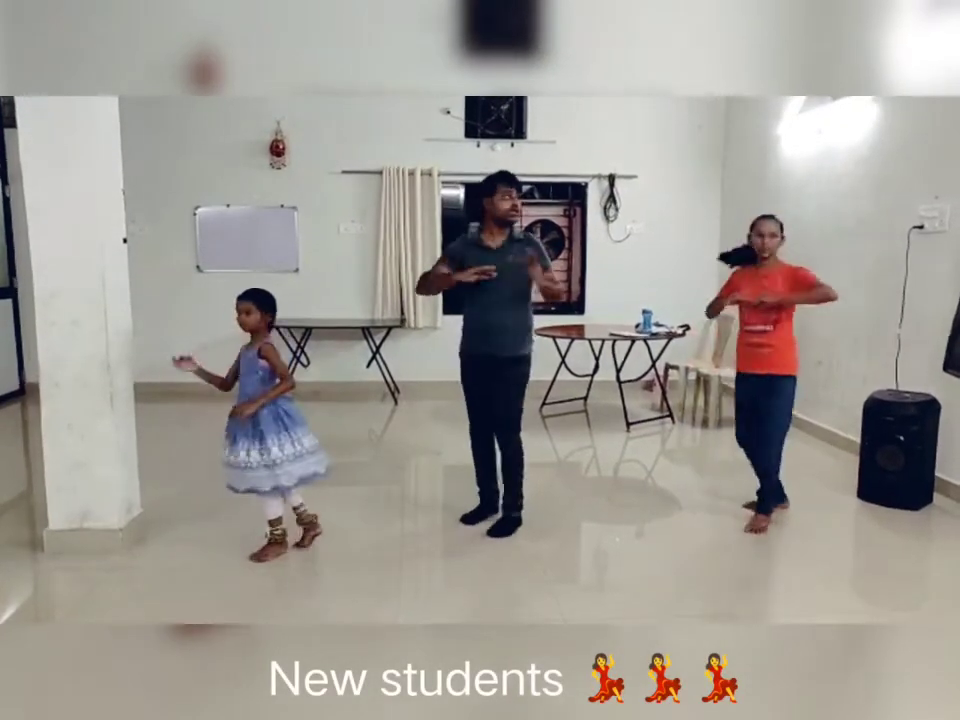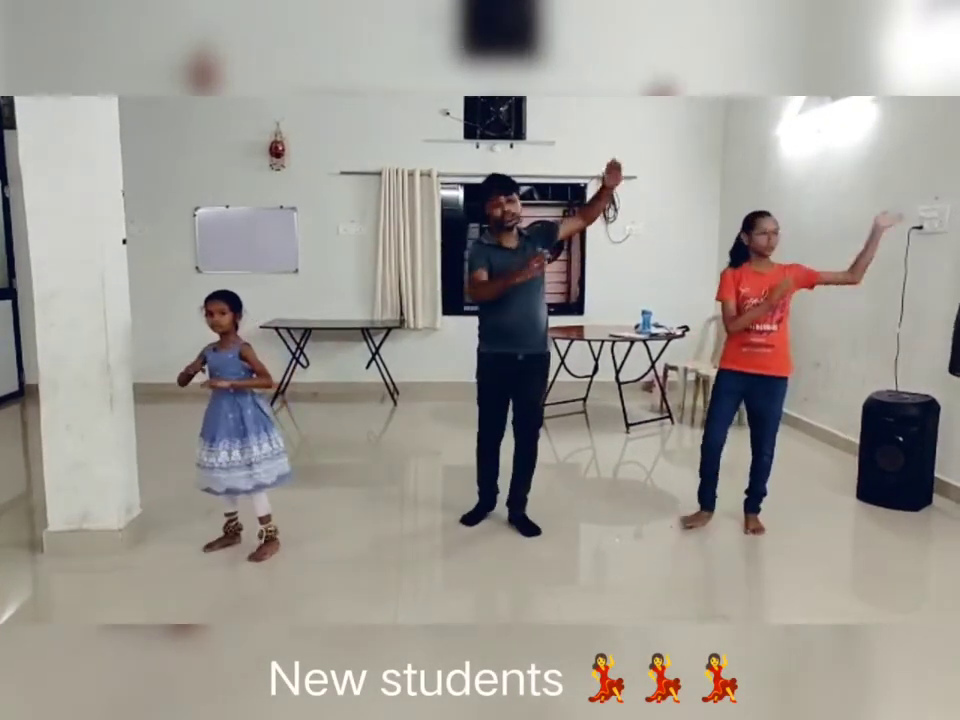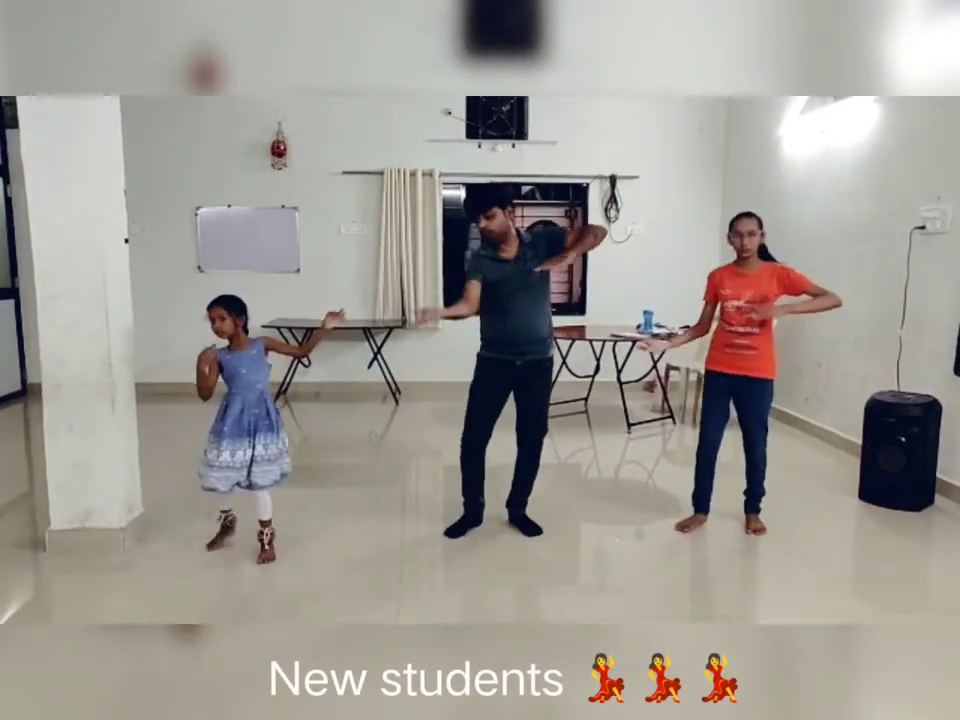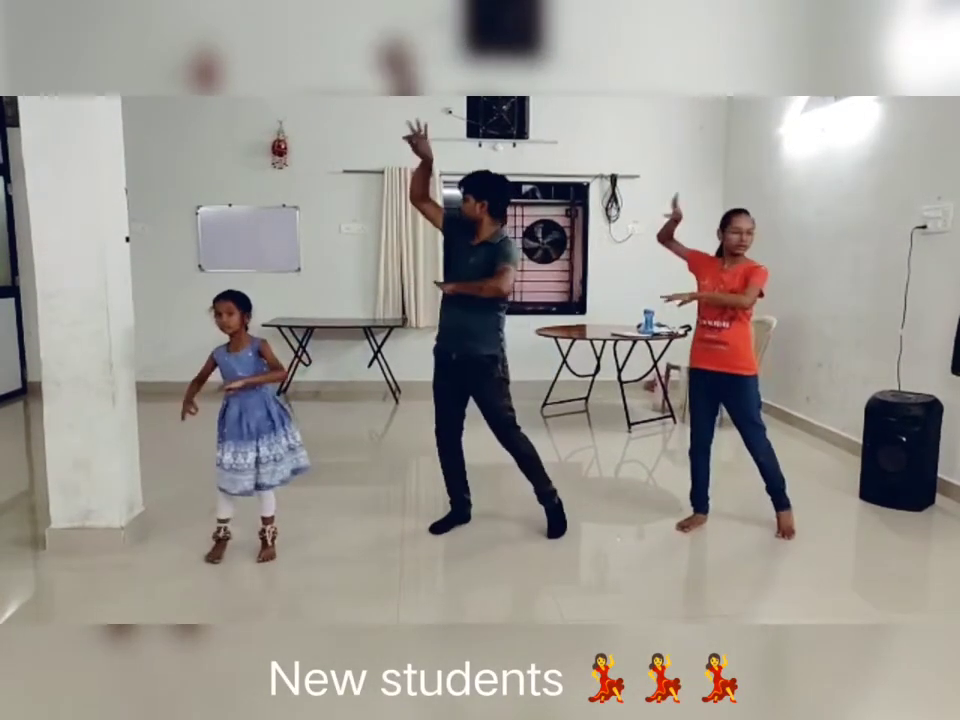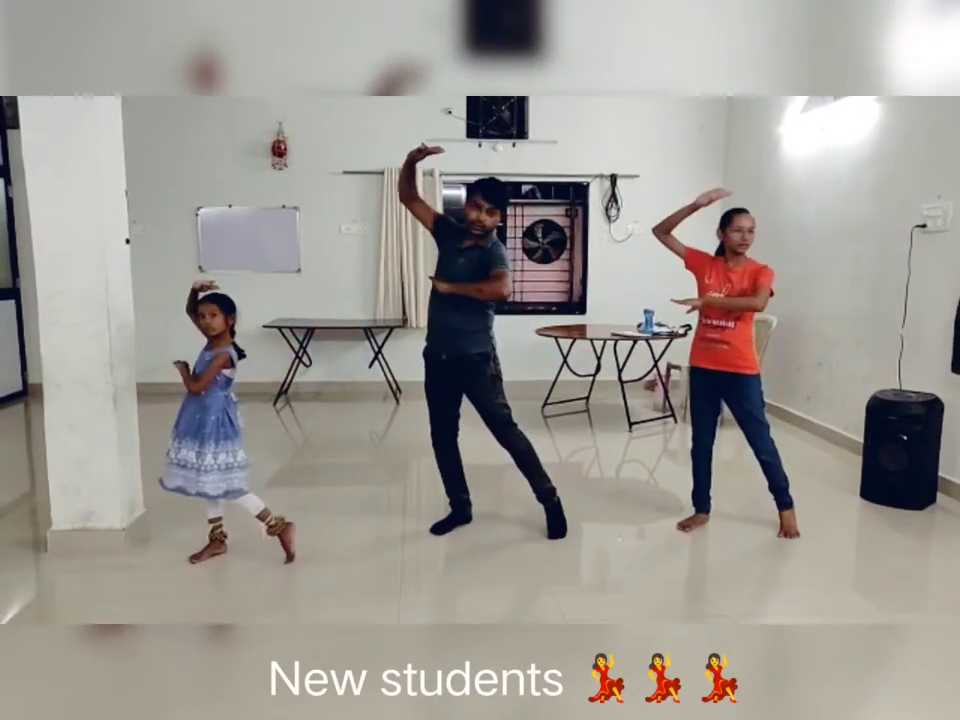
dt=0.4s
person 1, frame 1
left shoulder: (527, 245)
right shoulder: (462, 247)
left elbow: (555, 292)
right elbow: (424, 284)
left wrist: (547, 283)
right wrist: (460, 275)
left hip: (512, 355)
right hip: (473, 354)
left knee: (508, 431)
right knee: (481, 430)
left ankle: (513, 510)
right ankle: (487, 500)
person 1, frame 2
left shoulder: (539, 236)
right shoulder: (480, 249)
left elbow: (586, 216)
right elbow: (477, 292)
left wrist: (607, 188)
right wrist: (519, 276)
left hip: (536, 354)
right hip: (495, 355)
left knee: (528, 433)
right knee: (490, 431)
left ankle: (518, 507)
right ankle: (486, 499)
person 1, frame 3
left shoulder: (543, 241)
right shoulder: (479, 261)
left elbow: (595, 234)
right elbow: (469, 304)
left wrist: (565, 258)
right wrist: (444, 312)
left hip: (537, 360)
right hip: (494, 360)
left knee: (532, 438)
right knee: (473, 437)
left ankle: (517, 509)
right ankle: (472, 511)
person 1, frame 4
left shoulder: (503, 247)
right shoulder: (457, 232)
left elbow: (501, 287)
right elbow: (419, 199)
left wrist: (455, 288)
right wrist: (424, 160)
left hip: (483, 358)
right hip: (447, 355)
left knee: (507, 432)
right knee: (446, 435)
left ankle: (550, 500)
right ankle: (460, 507)
person 1, frame 5
left shoulder: (493, 252)
right shoulder: (450, 234)
left elbow: (502, 288)
right elbow: (407, 196)
left wrist: (452, 286)
right wrist: (412, 160)
left hip: (476, 357)
right hip: (437, 356)
left knee: (506, 431)
right knee: (442, 436)
left ankle: (550, 500)
right ankle: (460, 507)
person 2, frame 1
left shoulder: (793, 275)
right shoulder: (740, 276)
left elbow: (830, 294)
right elbow: (710, 312)
left wrist: (780, 299)
right wrist: (726, 300)
left hip: (780, 373)
right hip: (746, 370)
left knee: (769, 441)
right knee: (746, 435)
left ankle: (764, 508)
right ankle: (775, 493)
person 2, frame 2
left shoulder: (793, 274)
right shoulder: (732, 275)
left elbow: (853, 277)
right elbow: (730, 326)
left wrist: (877, 232)
right wrist: (773, 299)
left hip: (772, 375)
right hip: (732, 372)
left knee: (763, 447)
right knee: (712, 440)
left ankle: (752, 509)
right ankle: (705, 506)
person 2, frame 3
left shoulder: (780, 274)
right shoulder: (718, 277)
left elbow: (833, 300)
right elbow: (702, 327)
left wrist: (783, 308)
right wrist: (667, 342)
left hip: (758, 375)
right hip: (719, 372)
left knee: (755, 444)
right knee: (708, 443)
left ankle: (752, 510)
right ankle: (700, 510)
person 2, frame 4
left shoulder: (756, 271)
right shoulder: (704, 264)
left elbow: (743, 302)
right elbow: (664, 240)
left wrist: (697, 295)
right wrist: (675, 219)
left hip: (739, 373)
right hip: (702, 368)
left knee: (757, 442)
right knee: (699, 442)
left ankle: (783, 507)
right ankle: (700, 509)
person 2, frame 5
left shoulder: (760, 271)
right shoulder: (704, 264)
left elbow: (758, 303)
right elbow: (660, 232)
left wrist: (707, 300)
right wrist: (697, 205)
left hip: (741, 371)
right hip: (703, 368)
left knee: (761, 442)
right knee: (701, 442)
left ankle: (786, 507)
right ankle: (701, 508)
person 3, frame 1
left shoulder: (266, 348)
right shoulder: (247, 350)
left elbow: (288, 382)
right elbow: (226, 384)
left wrist: (255, 405)
right wrist: (196, 369)
left hip: (268, 421)
right hip: (255, 422)
left knee: (268, 480)
right knee: (277, 478)
left ankle: (277, 540)
right ankle: (308, 521)
person 3, frame 2
left shoulder: (243, 349)
right shoulder: (209, 351)
left elbow: (267, 380)
right elbow: (181, 382)
left wrist: (228, 383)
right wrist: (190, 370)
left hip: (244, 417)
right hip: (220, 418)
left knee: (252, 481)
right knee: (225, 478)
left ankle: (269, 538)
right ankle: (232, 530)
person 3, frame 3
left shoulder: (260, 344)
right shoulder: (219, 356)
left elbow: (300, 352)
right elbow: (205, 394)
left wrist: (323, 328)
right wrist: (201, 369)
left hip: (260, 418)
right hip: (232, 420)
left knee: (258, 481)
right knee: (223, 476)
left ankle: (267, 538)
right ankle: (227, 524)
person 3, frame 4
left shoulder: (259, 346)
right shoulder: (218, 354)
left elbow: (280, 373)
right elbow: (199, 379)
left wrist: (244, 381)
right wrist: (188, 399)
left hip: (263, 417)
right hip: (234, 420)
left knee: (267, 481)
right knee: (229, 481)
left ankle: (267, 538)
right ankle: (221, 537)
person 3, frame 5
left shoulder: (224, 355)
right shoulder: (211, 342)
left elbow: (195, 387)
right elbow: (190, 311)
left wrist: (183, 369)
right wrist: (195, 292)
left hip: (216, 422)
right hip: (201, 420)
left knee: (227, 485)
right knee: (211, 483)
left ankle: (280, 526)
right ankle: (217, 539)
